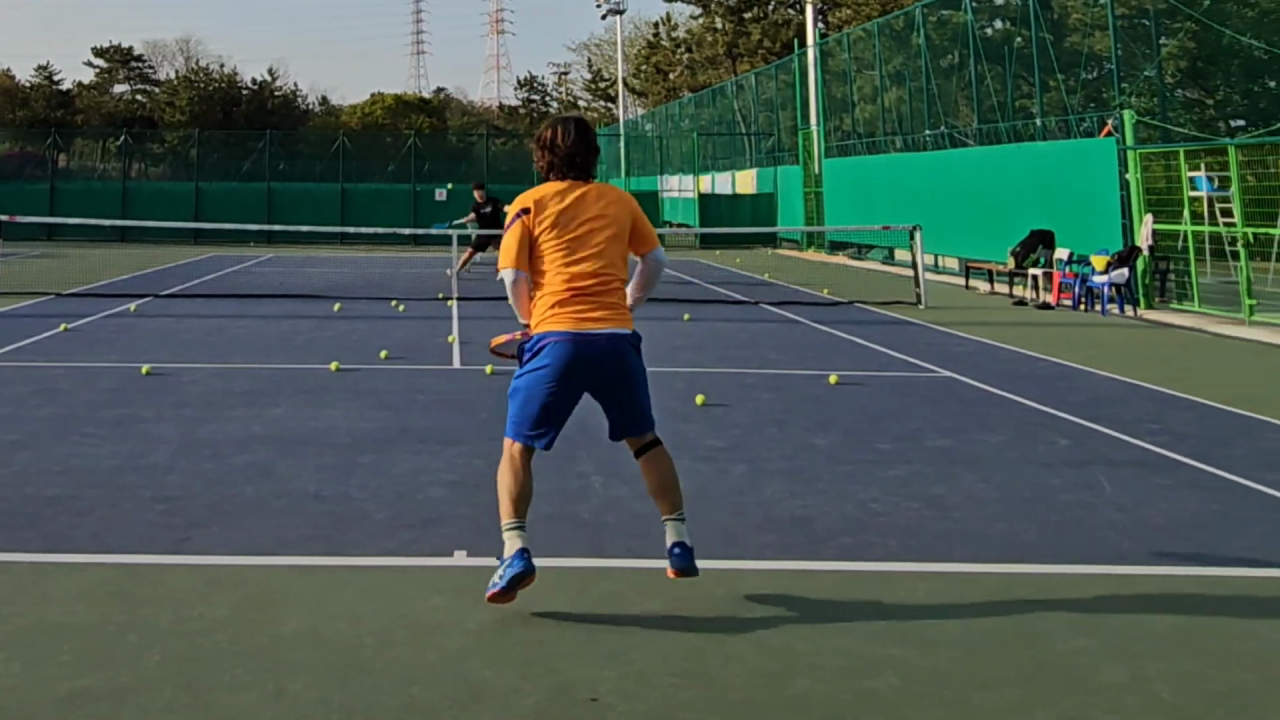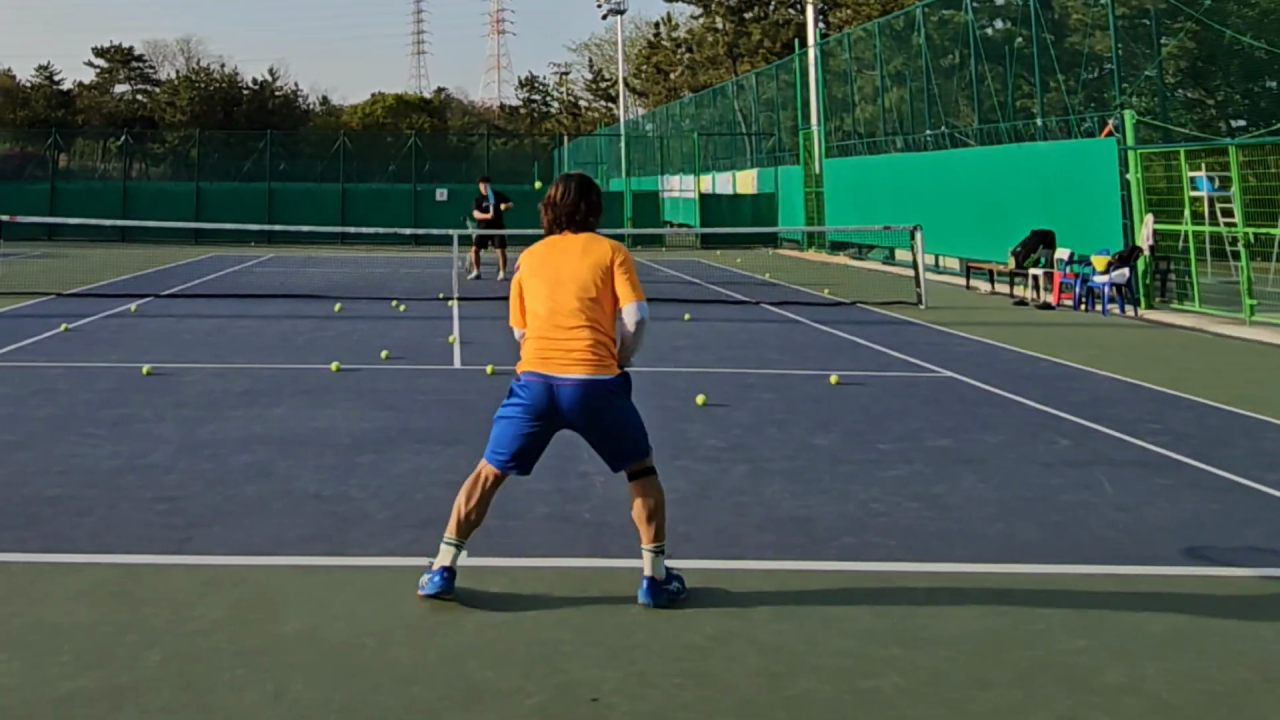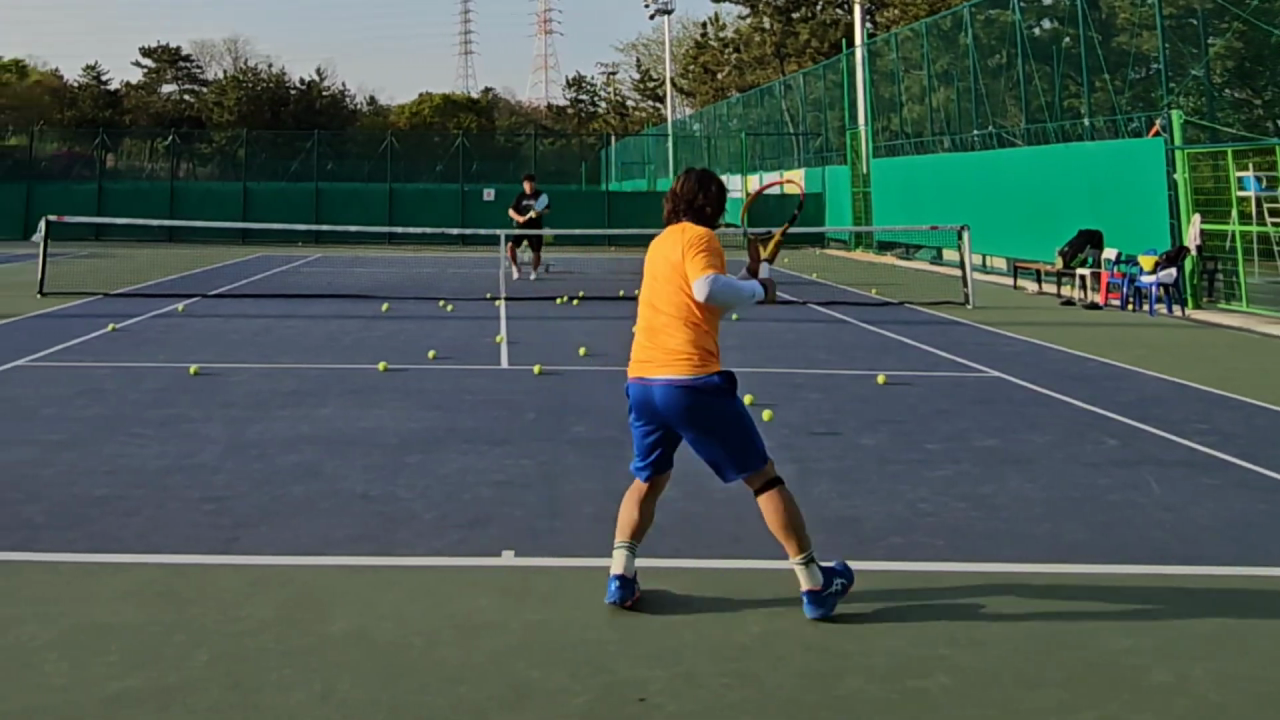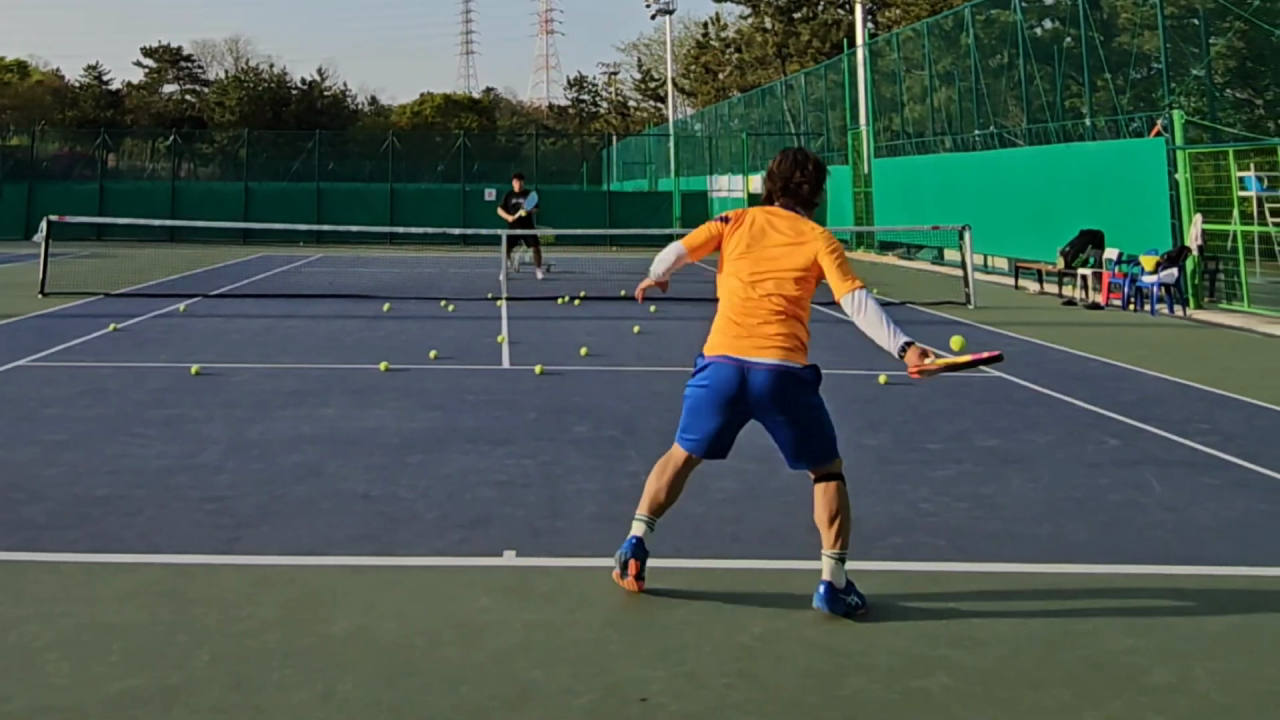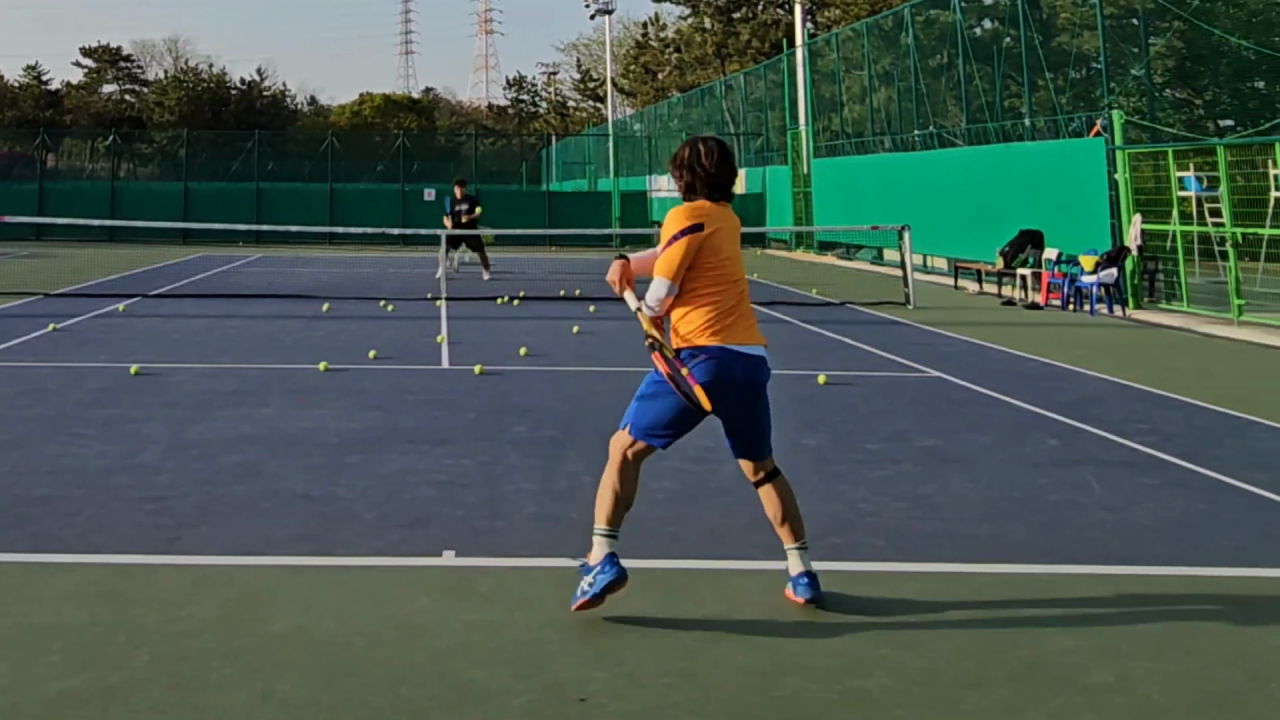
dt=0.4s
person 1, frame 1
left shoulder: (529, 205)
right shoulder: (621, 200)
left elbow: (512, 276)
right elbow: (654, 259)
left wrist: (530, 319)
left hip: (559, 342)
right hip: (618, 341)
left knee: (517, 452)
right knee: (645, 443)
left ankle: (515, 555)
right ankle: (678, 545)
person 1, frame 2
left shoulder: (530, 257)
right shoulder: (611, 250)
right elbow: (636, 314)
right wrist: (621, 353)
left hip: (536, 381)
right hip: (595, 385)
left knee: (490, 472)
right knee: (640, 466)
left ankle: (444, 569)
right ankle: (656, 574)
person 1, frame 3
left shoulder: (660, 243)
right shoulder: (699, 238)
right elbow: (708, 292)
left wrist: (747, 278)
right wrist: (756, 290)
left hip: (644, 383)
right hip: (692, 382)
left knee: (645, 481)
right knee: (764, 479)
left ankle: (621, 574)
right ankle: (814, 585)
person 1, frame 4
left shoulder: (739, 221)
right shoulder: (823, 240)
left elbow: (675, 253)
right elbow: (856, 302)
left wrist: (654, 278)
right wrist: (903, 346)
left hip: (724, 363)
right hip: (783, 372)
left knee: (680, 457)
right knee: (827, 472)
left ankle: (636, 541)
right ankle: (833, 583)
person 1, frame 5
left shoulder: (688, 215)
right shoulder: (729, 220)
left elbow: (661, 292)
left wrist: (646, 309)
right wrist: (628, 264)
left hip: (702, 355)
right hip: (749, 359)
left knee: (625, 450)
right knee: (760, 467)
left ankle: (603, 561)
right ankle: (803, 576)
